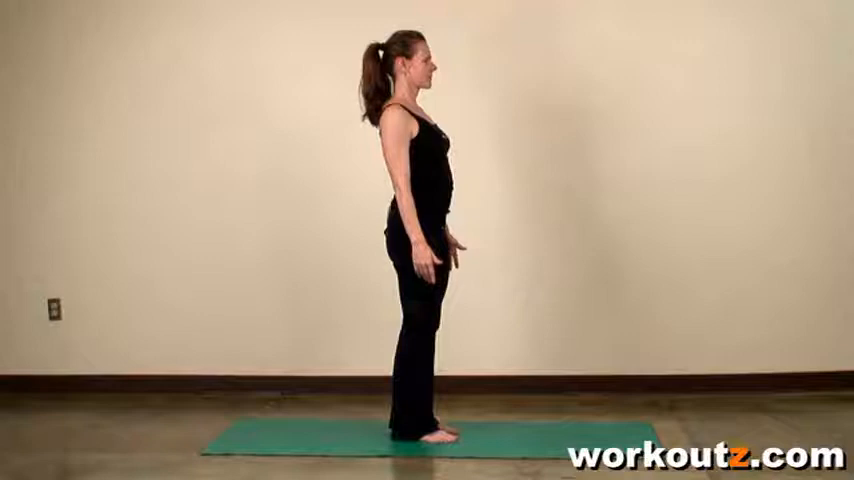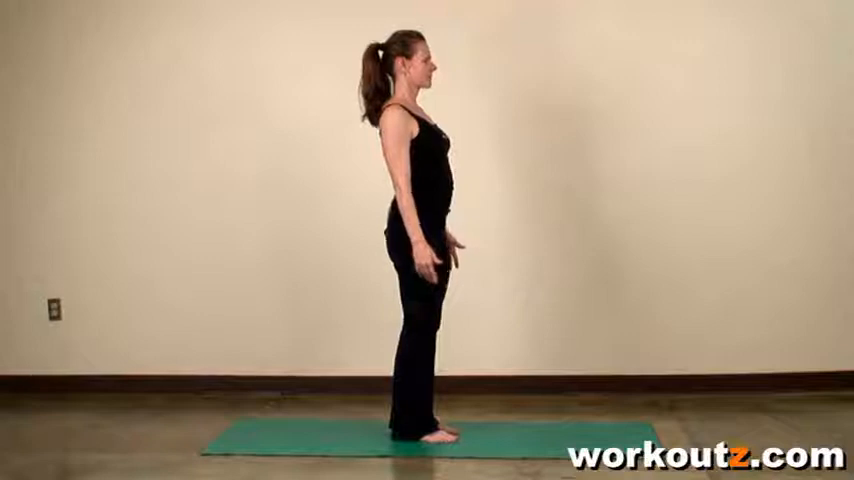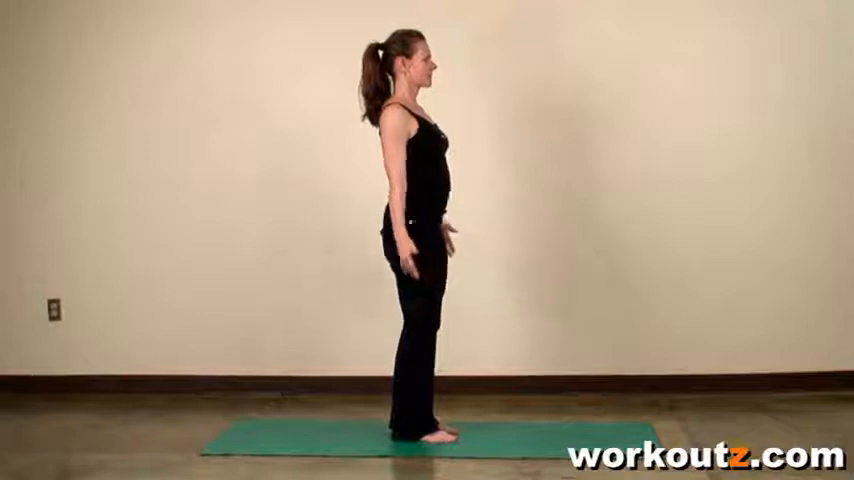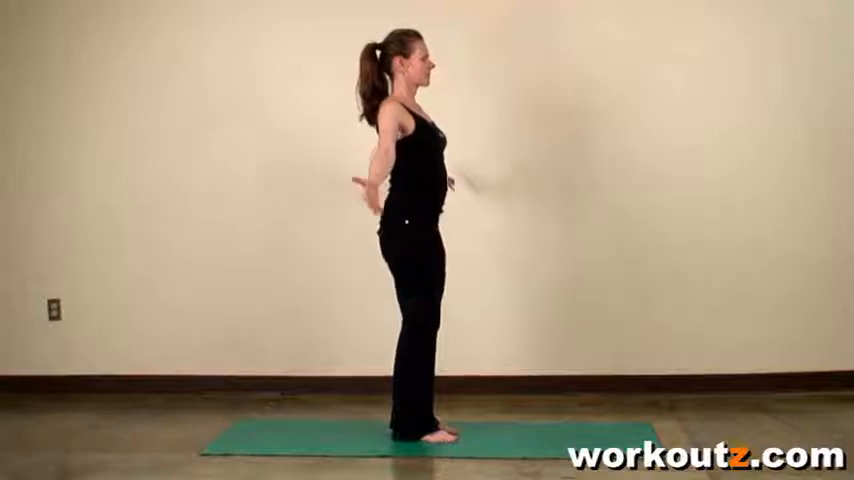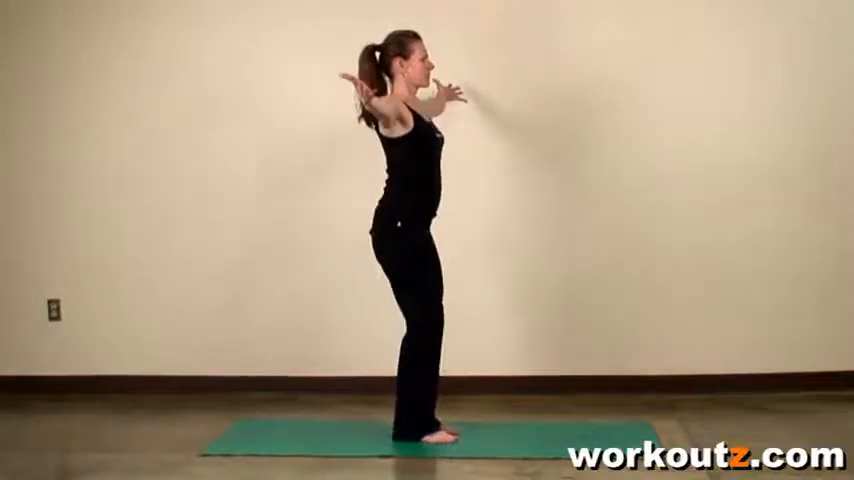
dt=0.4s
person 1, frame 1
left shoulder: (414, 111)
right shoulder: (394, 115)
right elbow: (402, 185)
right wrist: (417, 242)
left hip: (429, 228)
right hip: (413, 232)
left knee: (425, 327)
right knee: (418, 326)
left ankle: (418, 418)
right ankle: (411, 424)
person 1, frame 2
left shoulder: (414, 111)
right shoulder: (394, 115)
right elbow: (403, 185)
right wrist: (418, 242)
left hip: (429, 228)
right hip: (412, 233)
left knee: (425, 327)
right knee: (419, 327)
left ankle: (419, 419)
right ankle: (412, 424)
person 1, frame 3
left shoulder: (414, 110)
right shoulder: (395, 114)
right elbow: (397, 180)
right wrist: (400, 235)
left hip: (427, 229)
right hip: (411, 230)
left knee: (426, 326)
right knee: (419, 326)
left ankle: (418, 418)
right ankle: (412, 424)
person 1, frame 4
left shoulder: (413, 108)
right shoulder: (392, 109)
right elbow: (386, 151)
left wrist: (439, 178)
right wrist: (372, 183)
left hip: (424, 228)
right hip: (405, 229)
left knee: (425, 324)
right knee: (419, 324)
left ankle: (419, 418)
right ankle: (411, 424)
person 1, frame 5
left shoulder: (413, 107)
right shoulder: (393, 107)
right elbow: (380, 110)
left wrist: (443, 97)
right wrist: (366, 99)
left hip: (414, 228)
right hip: (397, 229)
left knee: (429, 324)
right knee: (423, 324)
left ankle: (421, 419)
right ankle: (412, 424)
